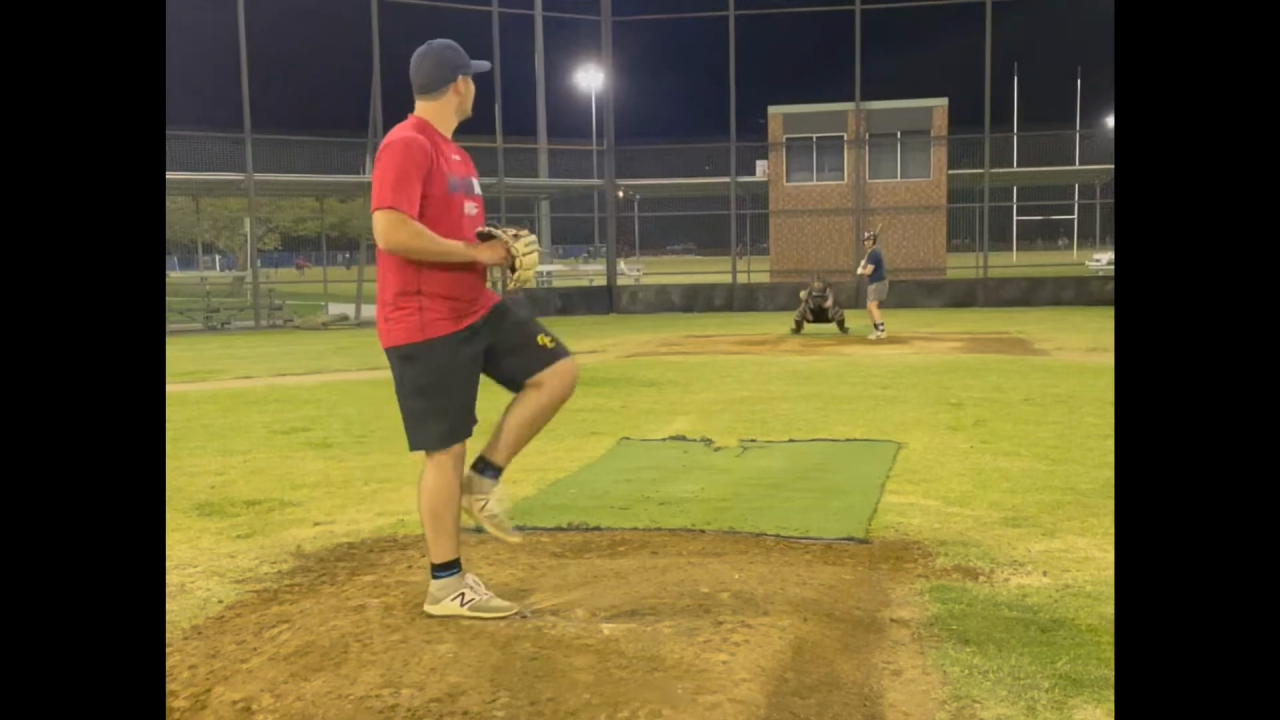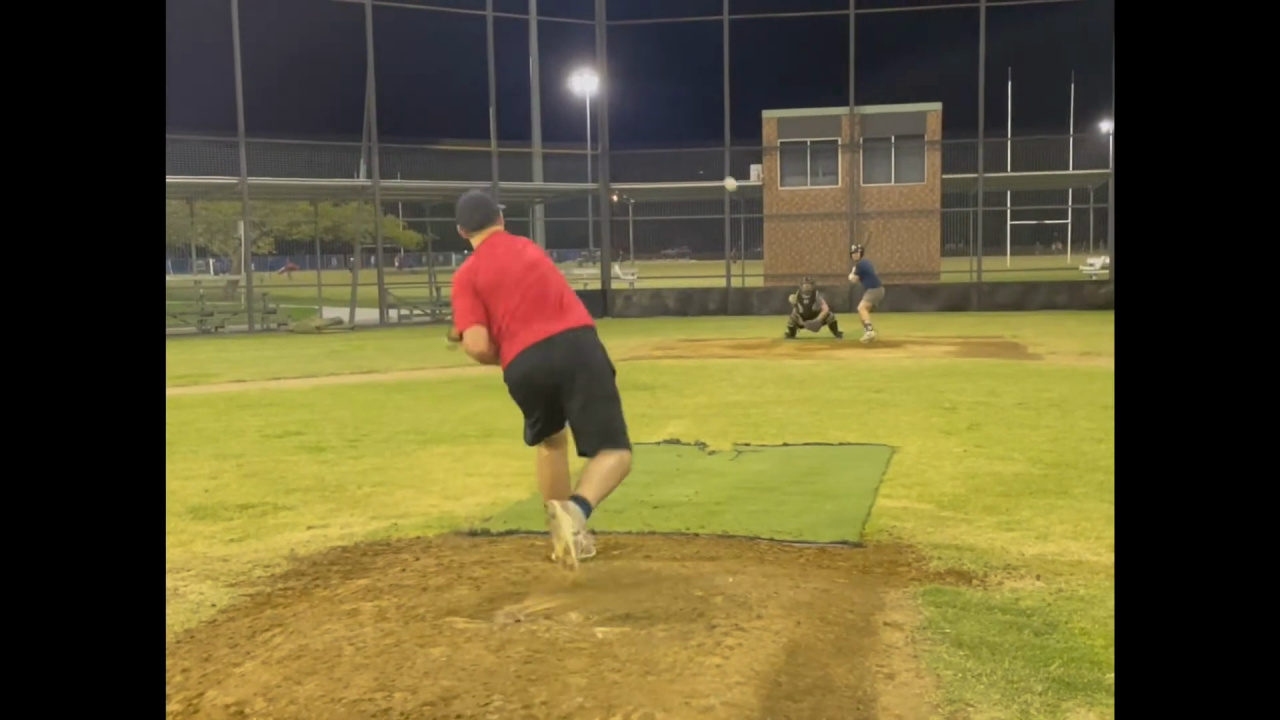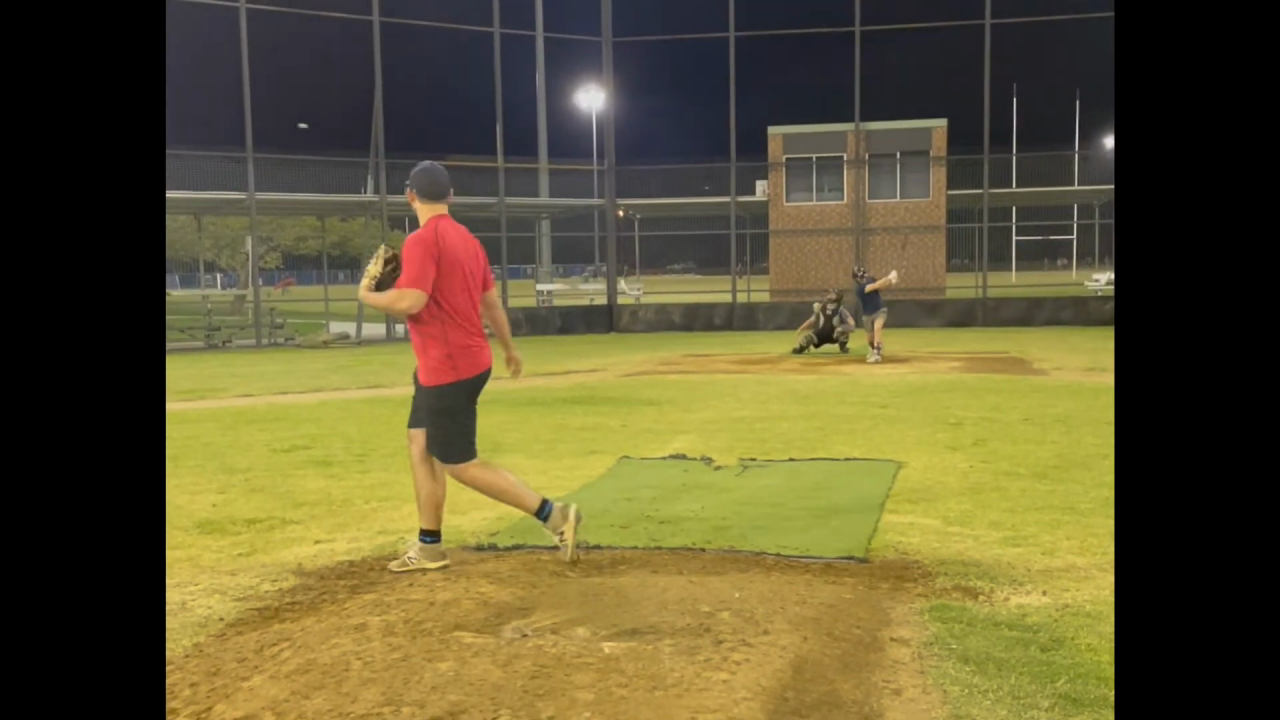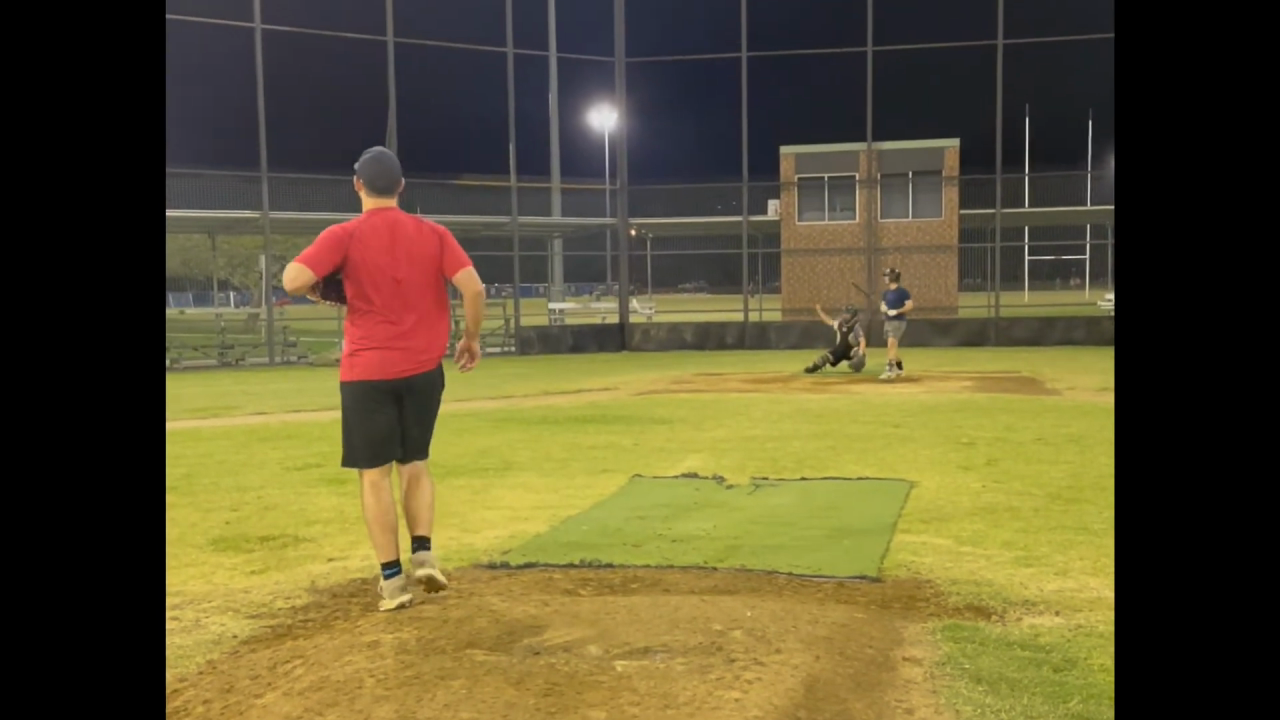
dt=1s
person 1, frame 1
left shoulder: (456, 155)
right shoulder: (406, 145)
right elbow: (391, 234)
left wrist: (504, 249)
right wrist: (476, 253)
left hip: (477, 309)
right hip: (425, 321)
left knee: (560, 372)
right knee: (444, 451)
left ankle: (483, 476)
right ankle: (445, 585)
person 1, frame 2
left shoulder: (467, 274)
right shoulder: (528, 248)
left elbow: (476, 347)
left wrist: (503, 355)
left hip: (526, 365)
right hip: (577, 348)
left knee: (550, 443)
right knee: (611, 457)
left ankle: (572, 537)
right ankle: (575, 509)
person 1, frame 3
left shoulder: (422, 242)
right shoulder: (467, 240)
left elbow: (411, 303)
right elbow: (492, 302)
left wrist: (370, 296)
right wrist: (509, 348)
left hip: (448, 370)
right hip: (462, 364)
left knee: (463, 465)
right knee: (420, 445)
left ankle: (554, 513)
right ankle: (429, 546)
person 1, frame 4
left shoulder: (343, 236)
right shoulder: (433, 234)
left elbow: (293, 281)
right elbow: (473, 289)
left wrist: (321, 276)
right wrist: (471, 337)
left hip: (366, 372)
right hip: (424, 369)
left knee: (375, 474)
right knee: (414, 462)
left ankle: (393, 578)
right ankle: (422, 550)
